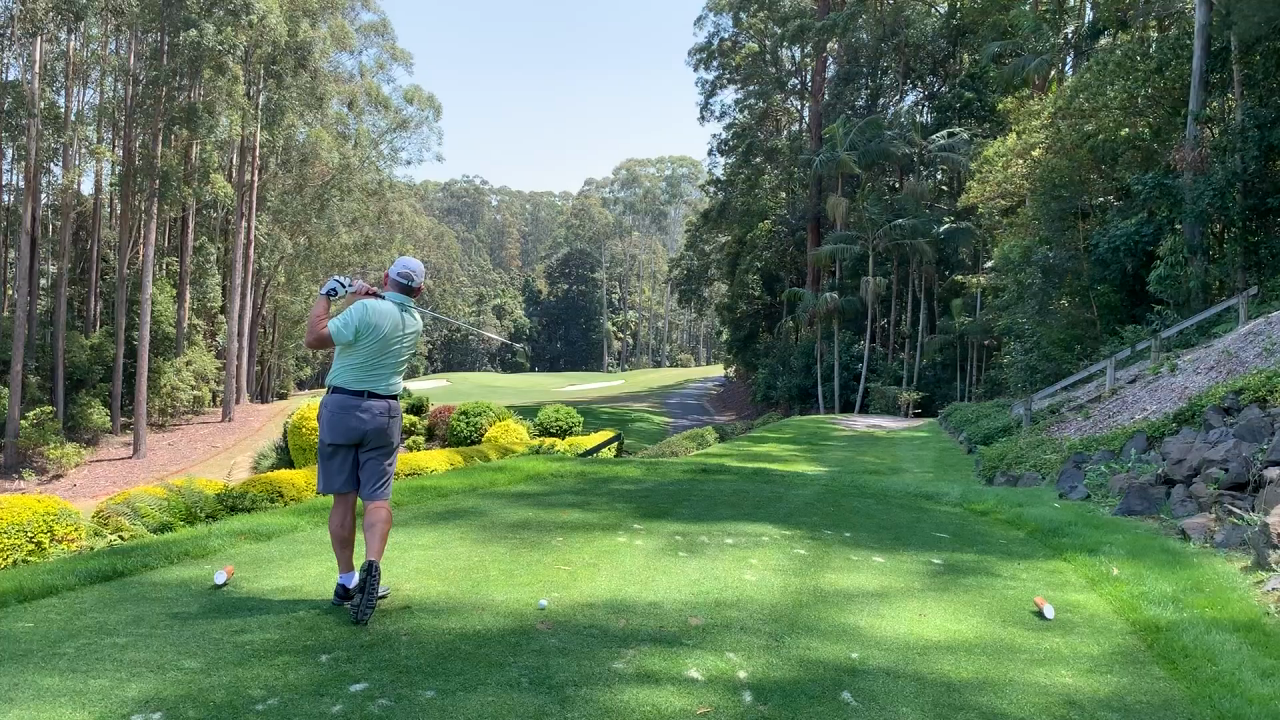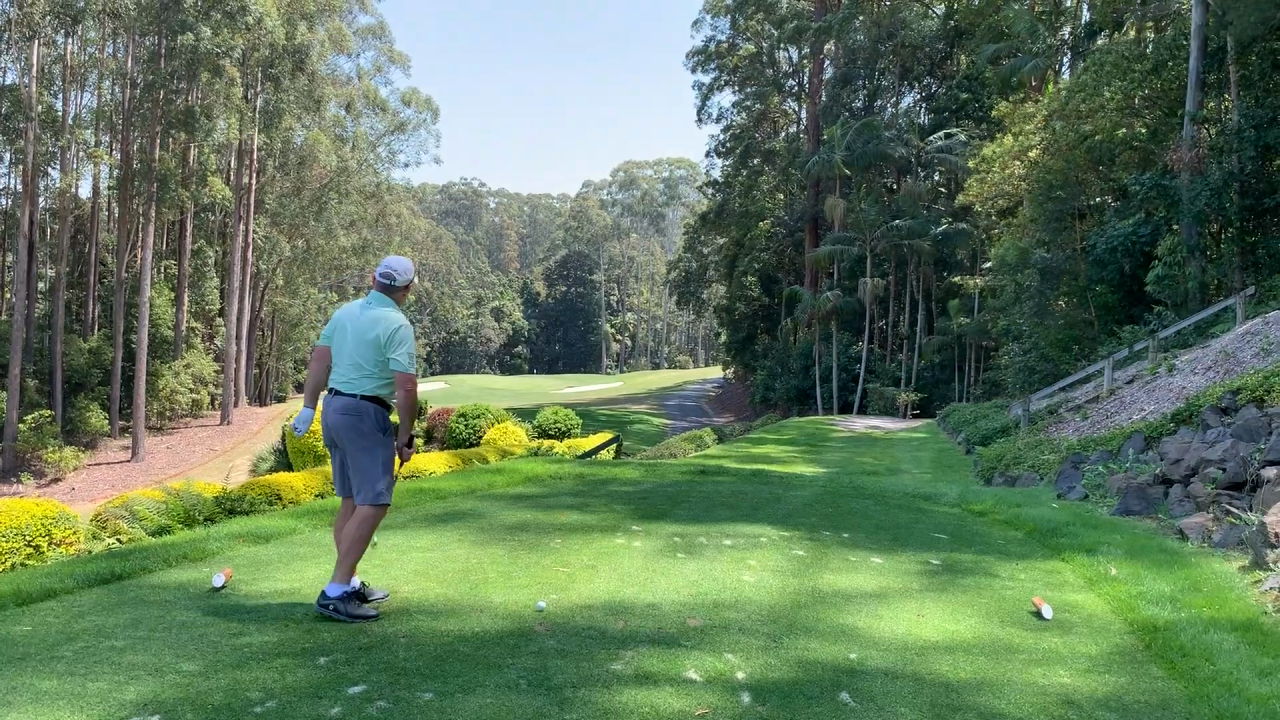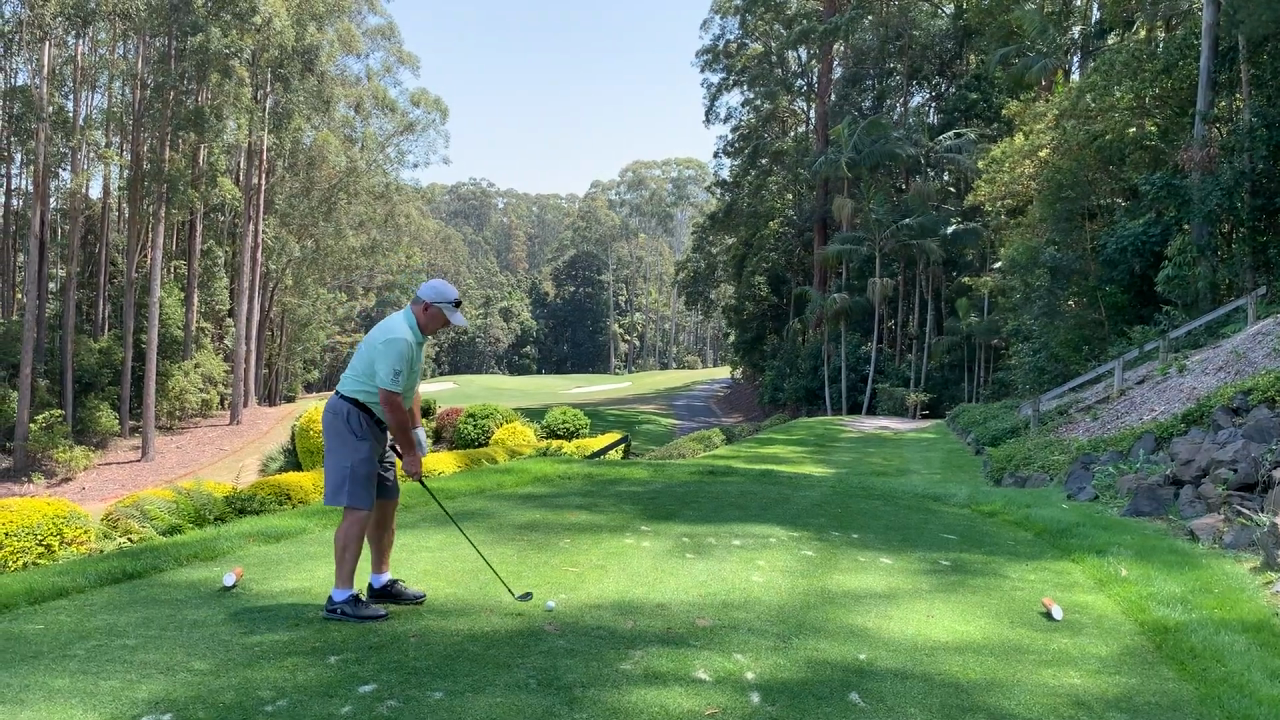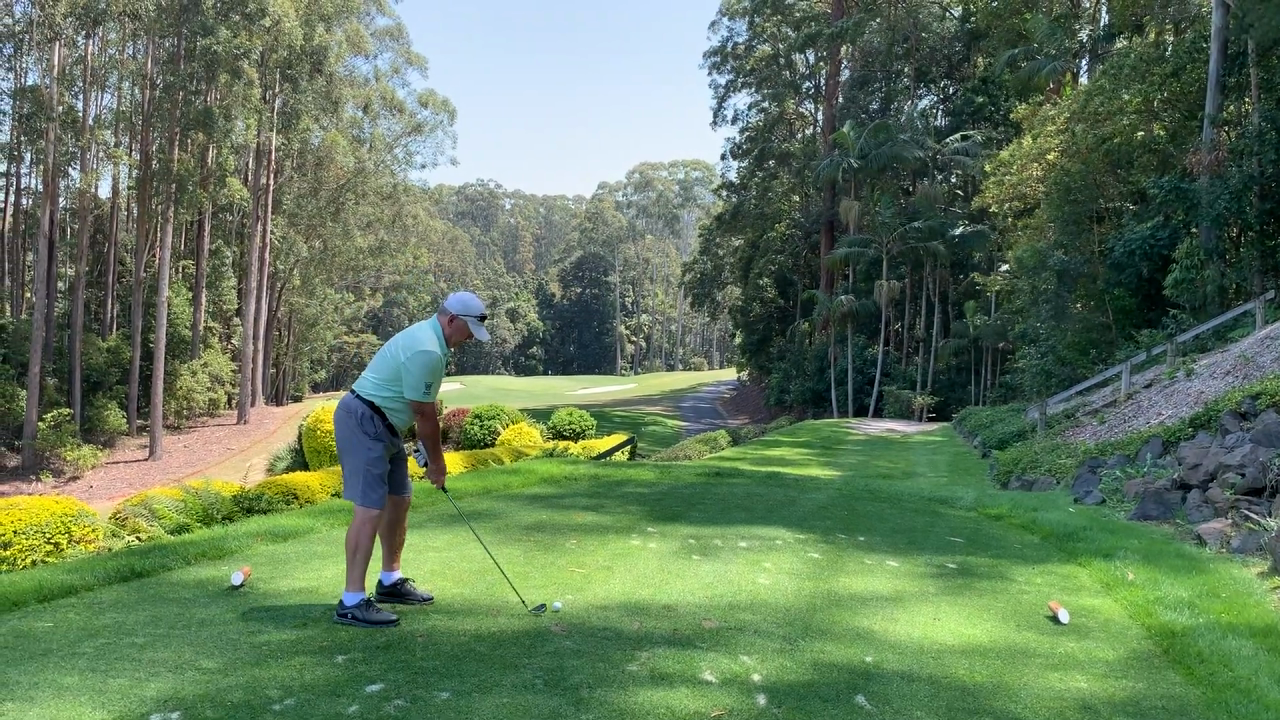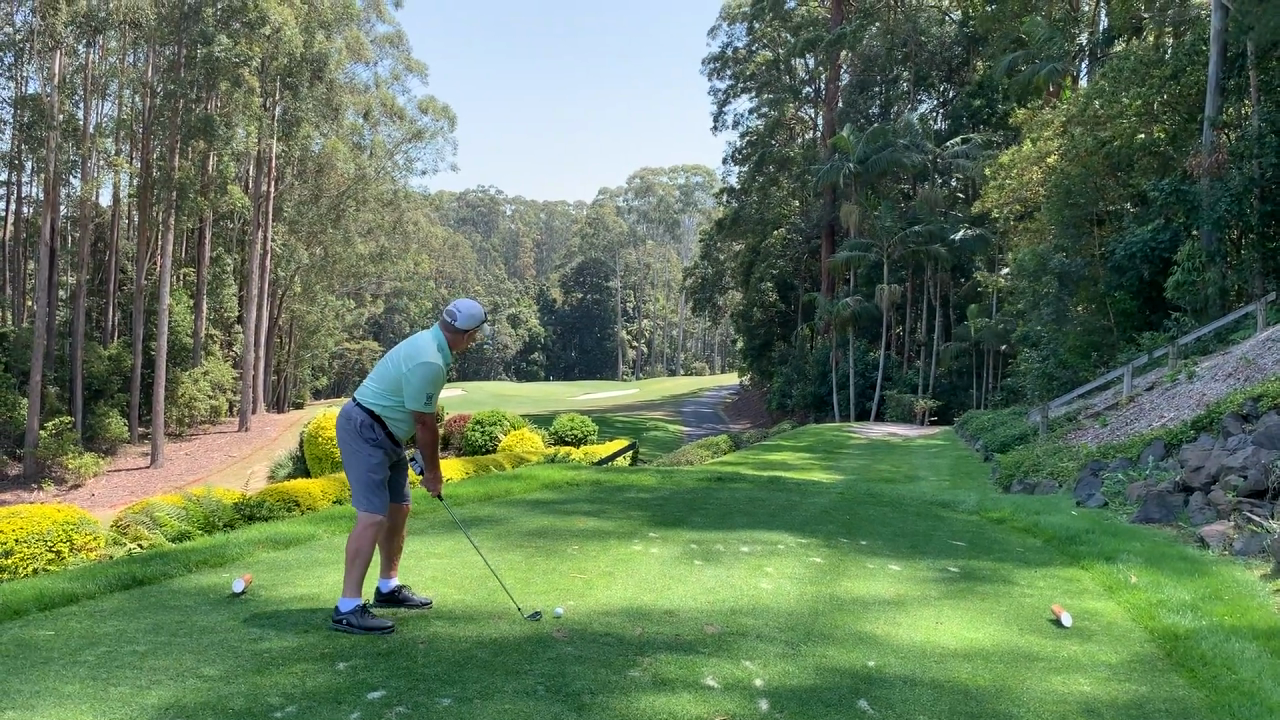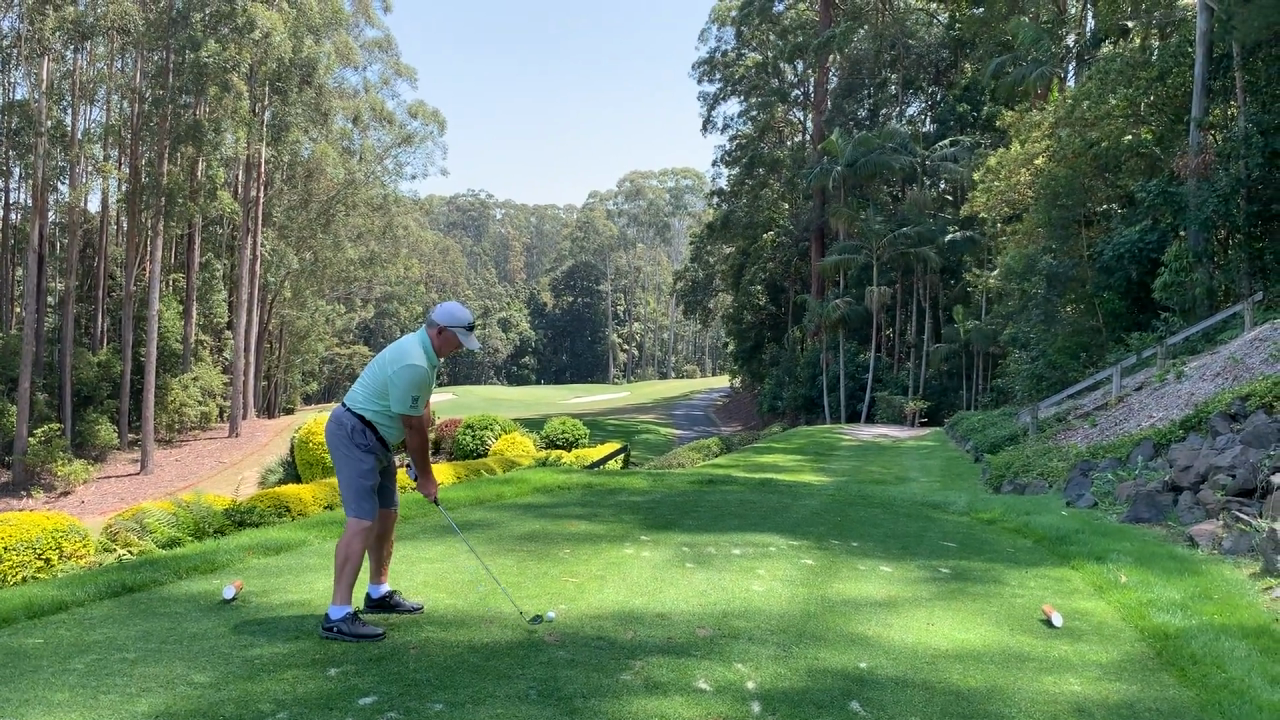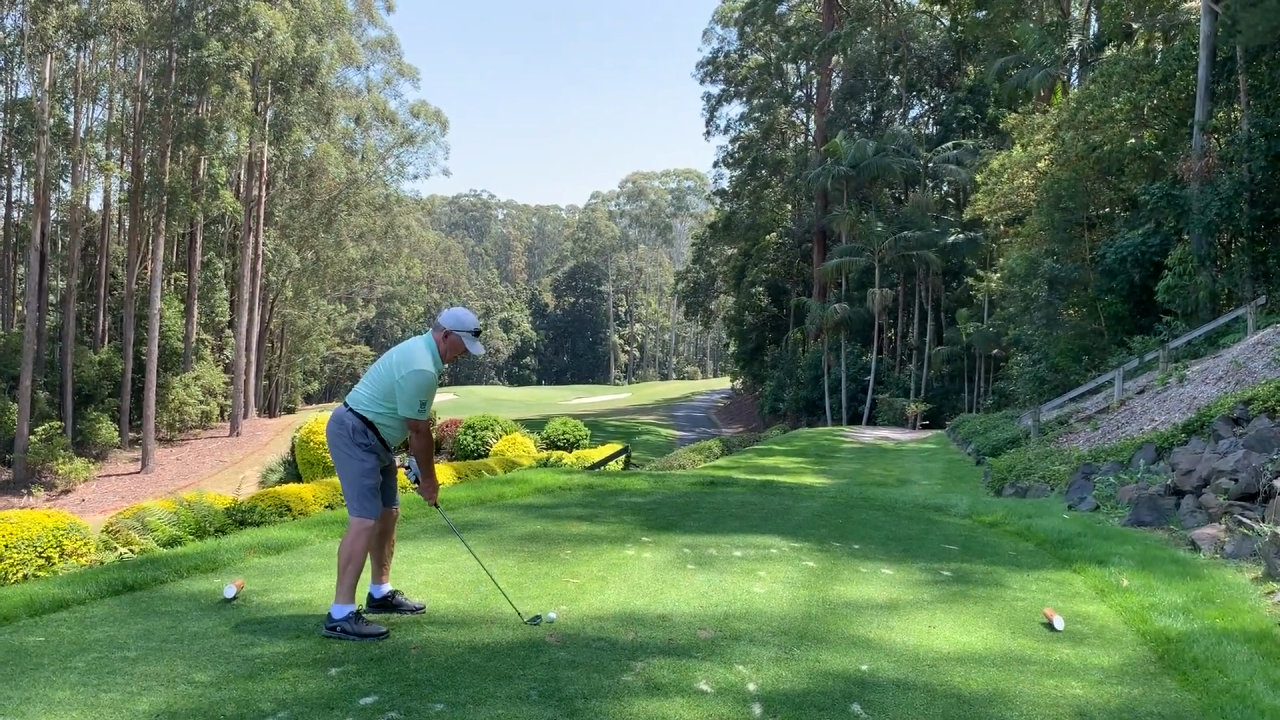
dt=0.7s
person 1, frame 1
left shoulder: (366, 310)
right shoulder: (415, 323)
left elbow: (315, 338)
left wrist: (326, 297)
right wrist: (369, 294)
left hip: (342, 408)
right hip: (383, 413)
left knee: (343, 497)
right knee: (377, 498)
left ankle: (347, 581)
right ankle: (371, 566)
person 1, frame 2
left shoulder: (345, 312)
right shoulder: (397, 325)
left elbow: (320, 360)
right elbow: (406, 388)
left wrist: (308, 408)
right wrist: (405, 434)
left hip: (335, 410)
right hip: (366, 416)
left knee: (352, 501)
right knee: (372, 505)
left ankle: (348, 585)
right ankle: (334, 594)
person 1, frame 3
left shoulder: (410, 330)
right shoulder: (398, 339)
left elbow: (408, 390)
right elbow: (392, 403)
left wrist: (417, 432)
right wrist: (410, 452)
left hip: (369, 423)
right hip: (352, 421)
left knee: (385, 502)
right knee: (359, 508)
left ankle: (381, 582)
right ankle: (341, 598)
person 1, frame 4
left shoulder: (433, 338)
right shoulder: (426, 350)
left elbow: (425, 408)
right elbow: (424, 414)
left wrist: (426, 447)
right wrist: (437, 461)
left hip: (382, 424)
right hip: (363, 422)
left knee: (398, 499)
right knee: (371, 508)
left ankle: (390, 580)
right ankle: (351, 602)
person 1, frame 5
left shoulder: (430, 342)
right shoulder: (428, 362)
left elbow: (424, 419)
right elbow: (425, 423)
left wrist: (423, 456)
right wrist: (433, 471)
left hip: (383, 432)
right hip: (365, 430)
left knee: (398, 508)
right knee: (373, 515)
left ankle: (389, 587)
right ankle: (348, 608)
person 1, frame 6
left shoulder: (422, 350)
right shoulder: (413, 365)
left elbow: (421, 412)
right elbow: (413, 426)
left wrist: (420, 464)
right wrist: (426, 476)
left hip: (371, 437)
right hip: (354, 435)
left knee: (386, 514)
right knee: (362, 521)
left ankle: (379, 593)
right ankle: (338, 615)
person 1, frame 7
left shoulder: (421, 348)
right shoulder: (421, 370)
left elbow: (417, 426)
right elbow: (419, 431)
left wrist: (417, 461)
right wrist: (429, 480)
left hip: (370, 436)
right hip: (355, 435)
left knee: (386, 513)
right knee: (364, 519)
left ankle: (380, 594)
right ankle: (341, 614)
